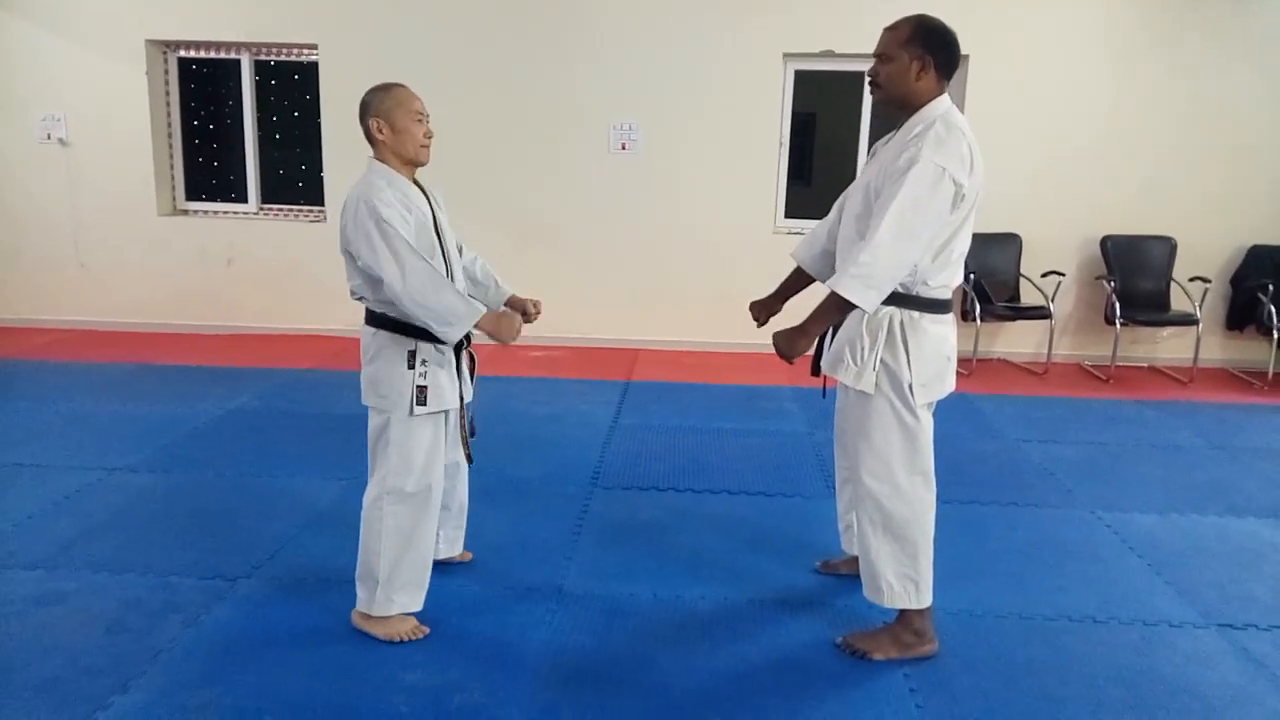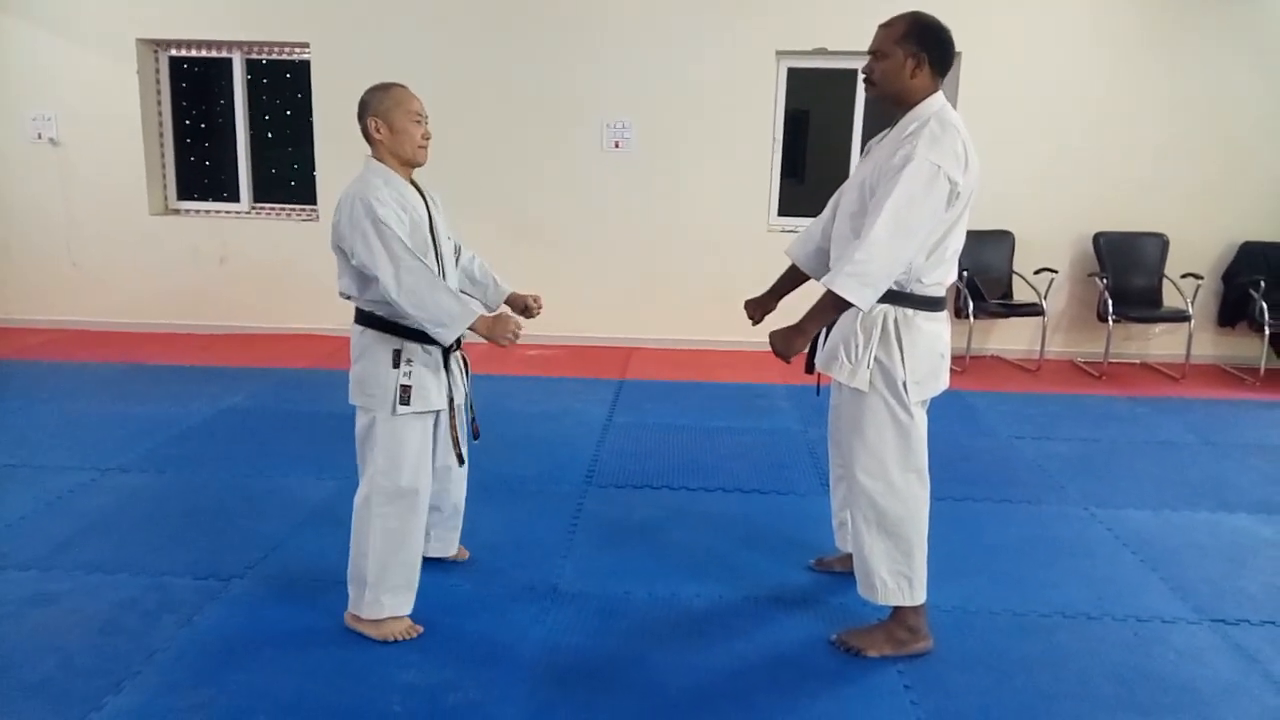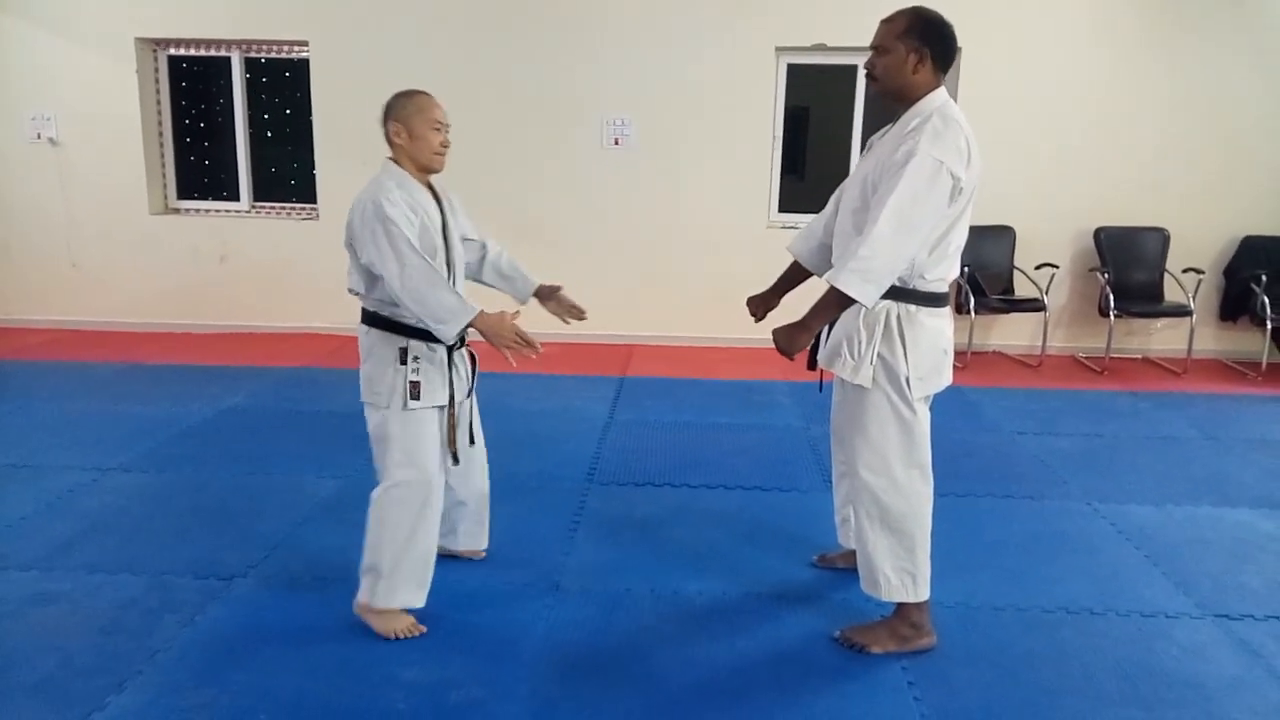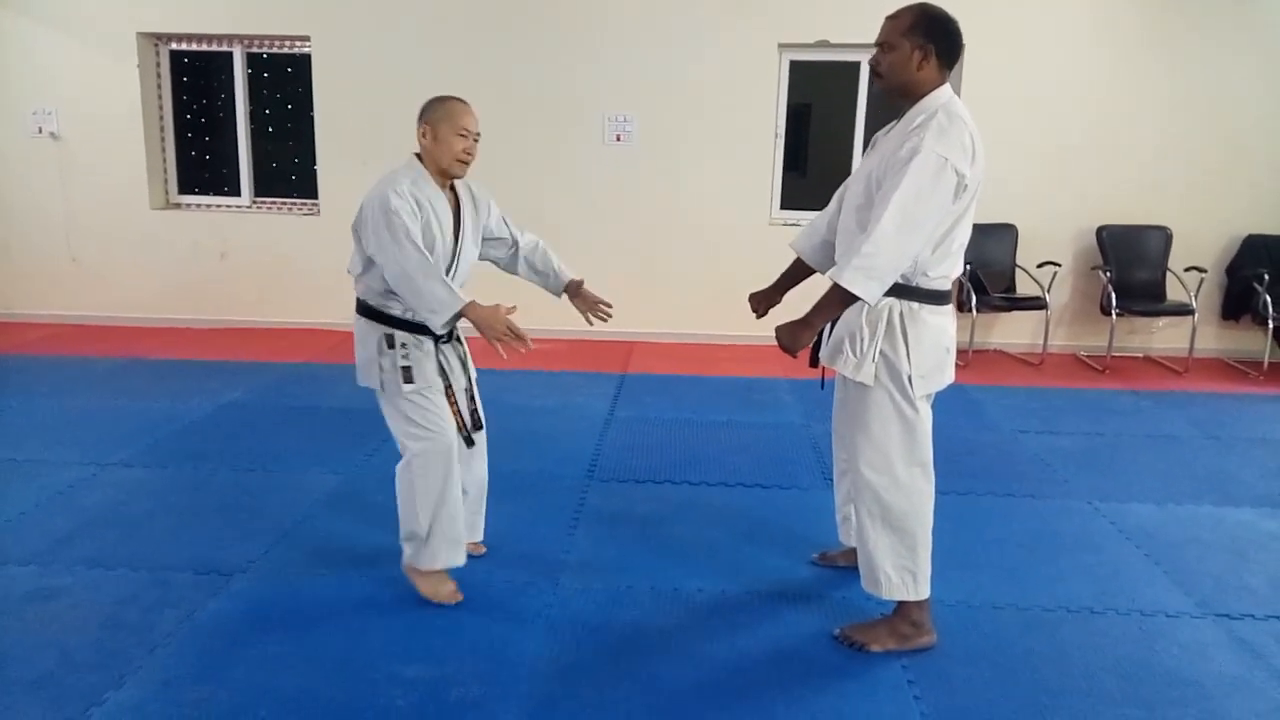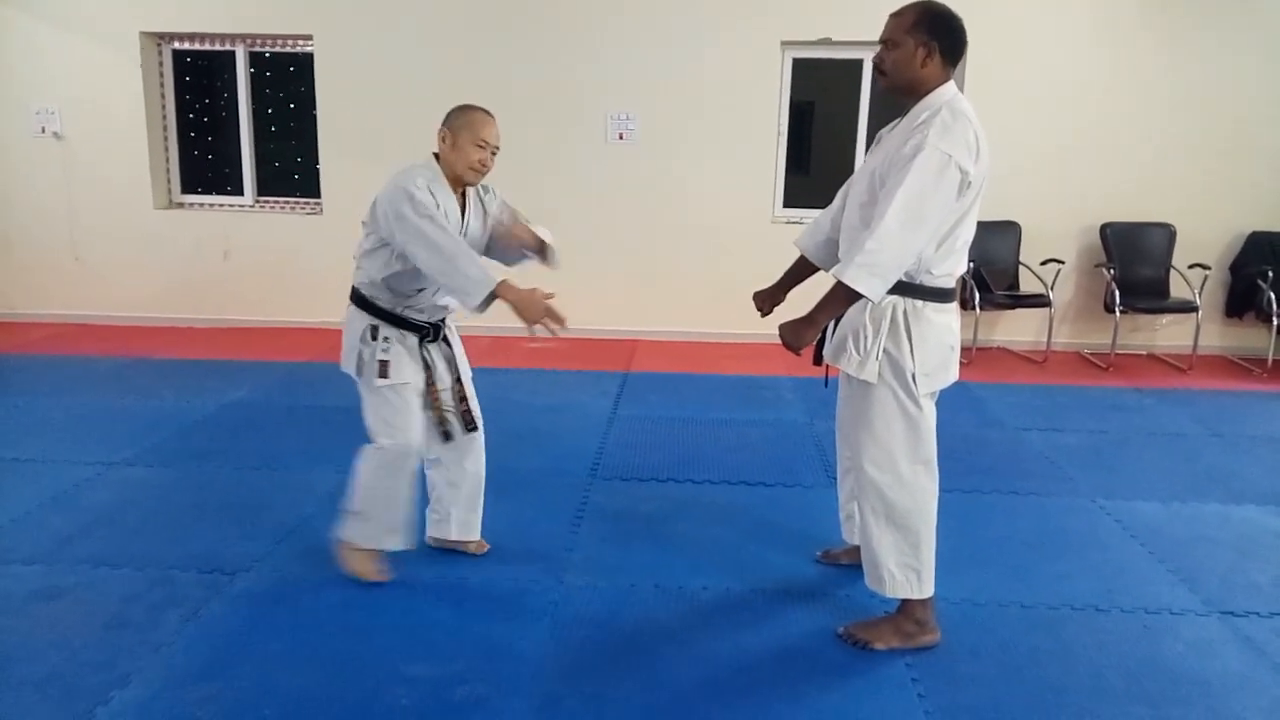
dt=0.2s
person 1, frame 1
left shoulder: (939, 145)
right shoulder: (905, 139)
left elbow: (883, 254)
right elbow: (838, 228)
left wrist: (807, 330)
right wrist: (777, 297)
left hip: (899, 334)
right hip: (873, 327)
left knee: (892, 471)
right knee: (862, 457)
left ankle: (914, 622)
right ankle: (867, 552)
person 1, frame 2
left shoulder: (934, 142)
right shoulder: (898, 137)
left elbow: (878, 252)
right elbow: (832, 226)
left wrist: (803, 330)
right wrist: (772, 296)
left hip: (893, 331)
right hip: (866, 324)
left knee: (886, 468)
right knee: (856, 455)
left ankle: (908, 620)
right ankle: (861, 551)
person 1, frame 3
left shoulder: (936, 138)
right shoulder: (899, 134)
left elbow: (882, 248)
right elbow: (835, 222)
left wrist: (807, 327)
right wrist: (774, 293)
left hip: (896, 327)
right hip: (869, 321)
left knee: (889, 465)
right knee: (857, 451)
left ankle: (912, 617)
right ankle: (864, 547)
person 1, frame 4
left shoulder: (942, 135)
right shoulder: (905, 130)
left elbow: (887, 246)
right elbow: (839, 219)
left wrist: (810, 324)
right wrist: (777, 290)
left hip: (899, 325)
right hip: (872, 319)
left knee: (891, 462)
right knee: (860, 449)
left ankle: (912, 615)
right ankle: (865, 545)
person 1, frame 5
left shoulder: (945, 132)
right shoulder: (909, 128)
left elbow: (890, 243)
right elbow: (843, 217)
left wrist: (812, 322)
right wrist: (781, 288)
left hip: (902, 323)
right hip: (875, 316)
left knee: (894, 460)
right knee: (863, 446)
left ankle: (916, 614)
right ankle: (868, 543)
person 2, frame 1
left shoulder: (421, 194)
right shoulder: (372, 199)
left elbow: (458, 260)
right elbow: (413, 281)
left wrist: (507, 299)
right wrist: (484, 320)
left hip: (439, 350)
right hip: (404, 355)
left knee: (447, 461)
right knee: (405, 480)
left ankle: (438, 544)
right ankle: (378, 605)
person 2, frame 2
left shoulder: (418, 193)
right shoulder: (368, 197)
left elbow: (454, 258)
right elbow: (407, 280)
left wrist: (507, 297)
right wrist: (483, 323)
left hip: (434, 349)
right hip: (393, 355)
left knee: (446, 457)
right knee: (396, 479)
left ankle: (437, 541)
right ankle: (371, 606)
person 2, frame 3
left shoulder: (439, 198)
right shoulder: (382, 199)
left elbow: (478, 254)
right elbow: (411, 279)
left wrist: (539, 290)
right wrist: (484, 322)
left hip: (444, 347)
right hip: (397, 352)
left knee: (463, 452)
right knee: (412, 474)
left ankle: (455, 537)
right ankle: (382, 596)
person 2, frame 4
left shoulder: (471, 198)
right shoulder: (394, 195)
left elbow: (517, 247)
right elbow: (410, 269)
left wrist: (569, 285)
right wrist: (475, 313)
left hip: (441, 338)
right hip: (394, 341)
left knee: (466, 437)
right knee: (432, 444)
left ankle: (456, 533)
right ankle: (425, 558)
person 2, frame 5
left shoulder: (480, 198)
right shoulder: (410, 190)
left elbow: (504, 243)
right elbow: (450, 255)
left wrist: (527, 239)
right wrist: (511, 295)
left hip: (434, 333)
right hip: (383, 332)
left knee: (461, 431)
right knee: (399, 440)
left ankle: (451, 528)
right ankle: (359, 538)
